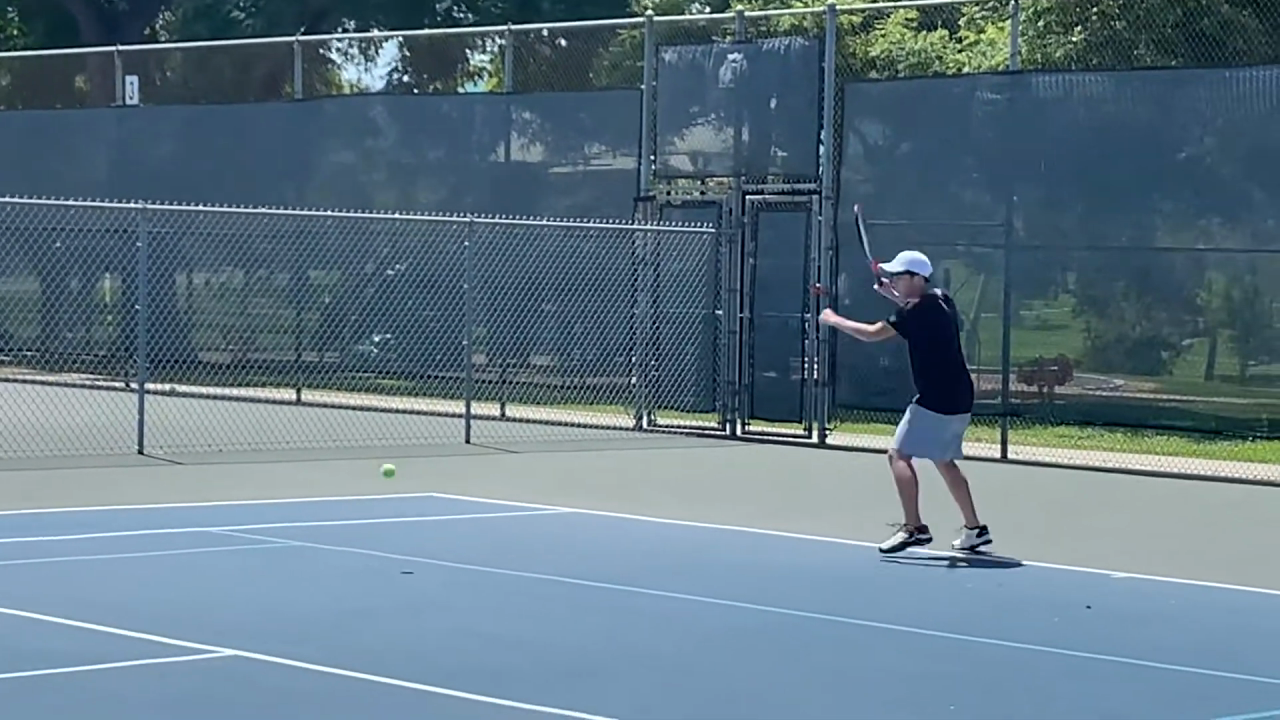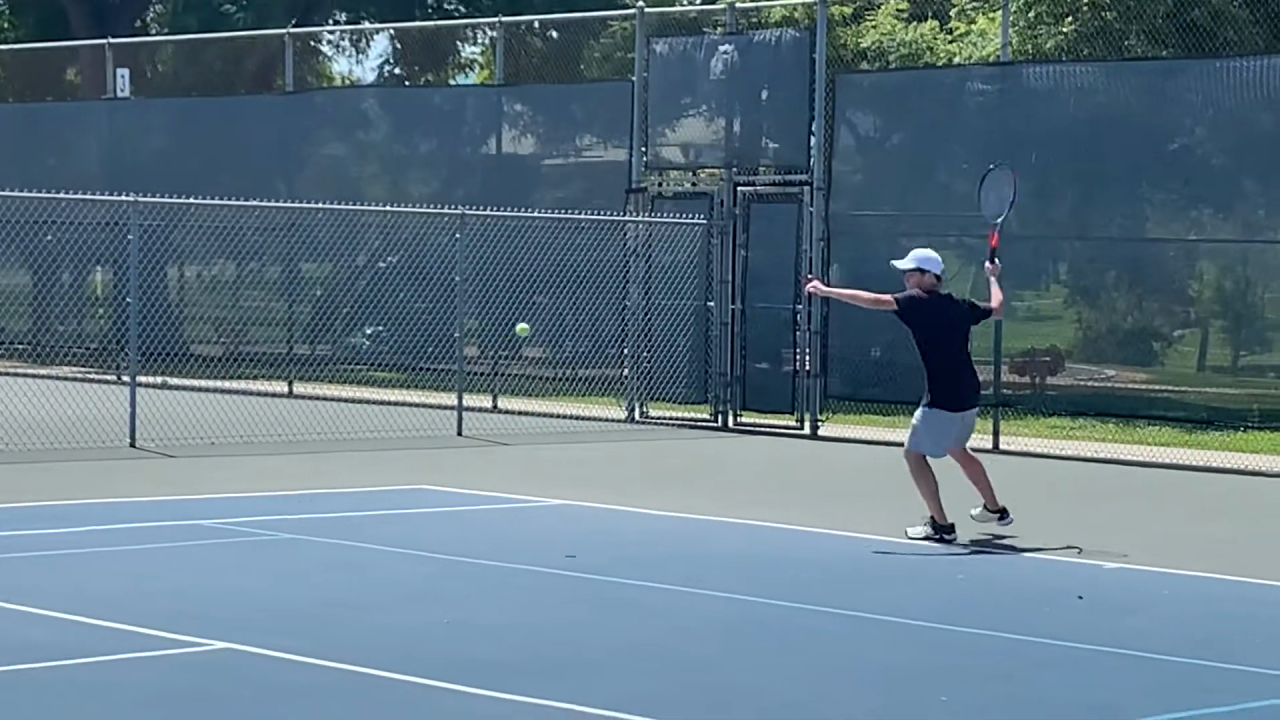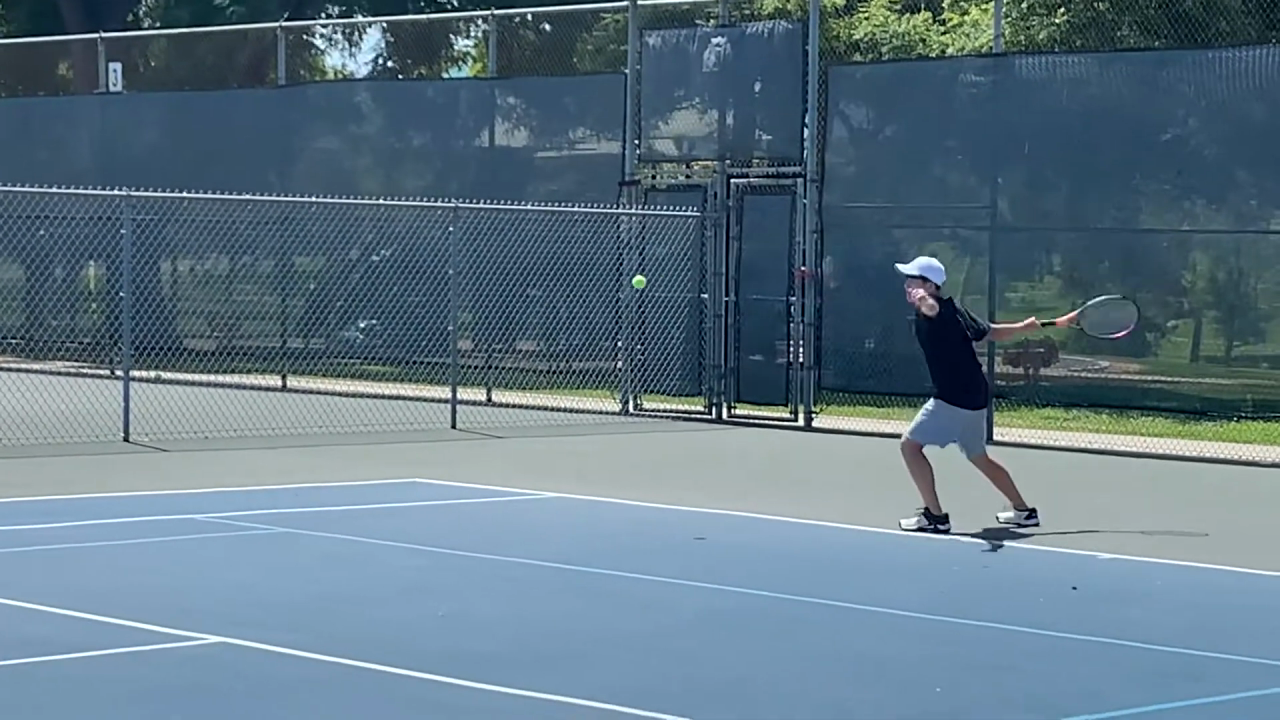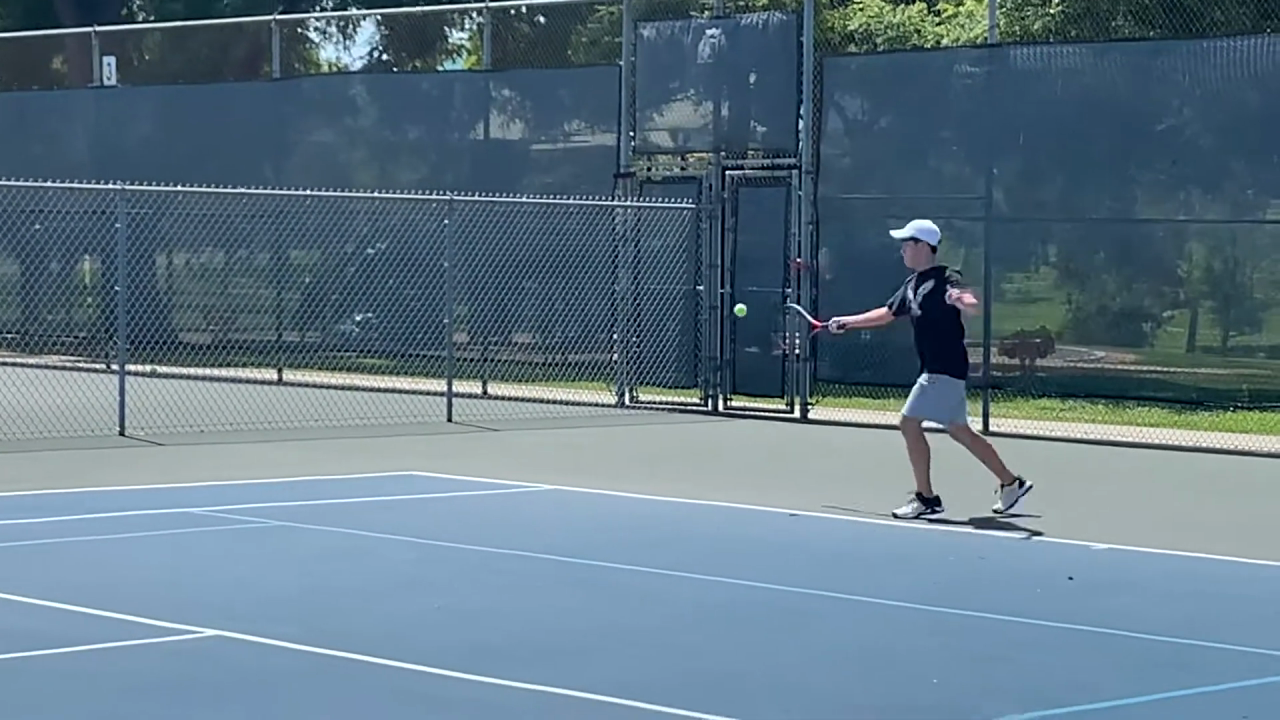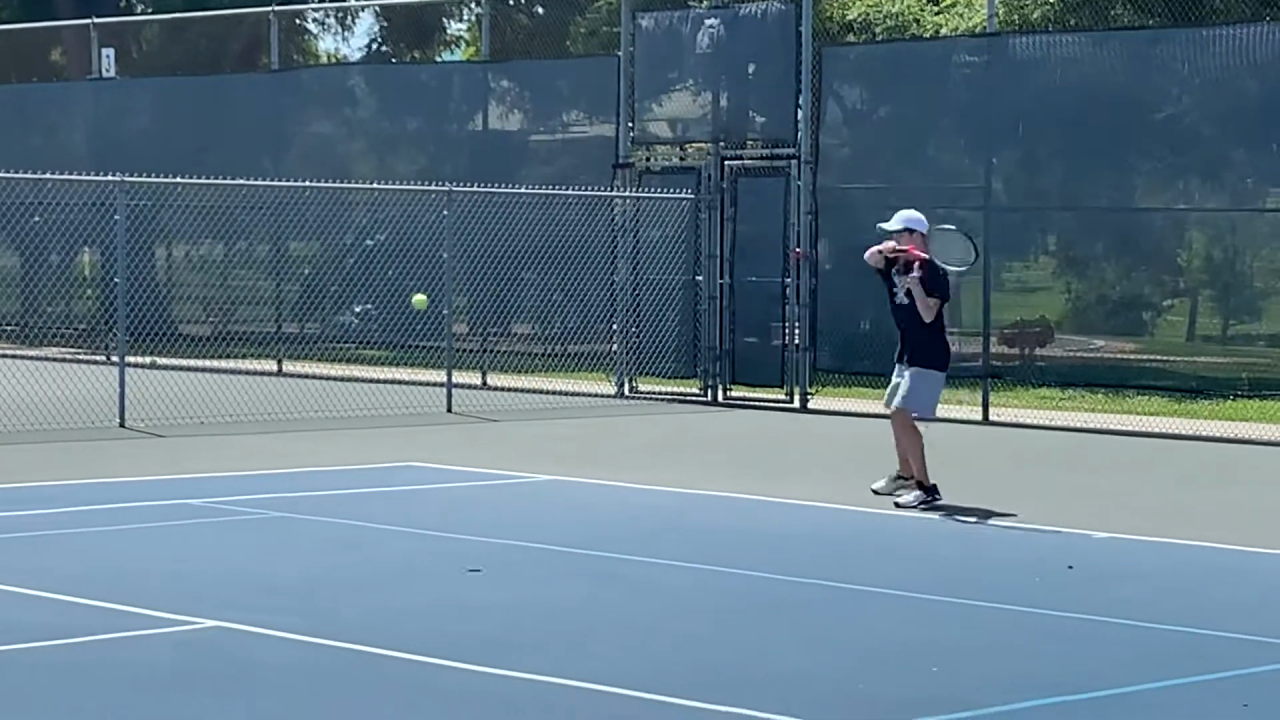
dt=0.2s
person 1, frame 1
left shoulder: (915, 309)
right shoulder: (943, 302)
left elbow: (872, 333)
left wrist: (833, 320)
right wrist: (895, 296)
left hip: (935, 401)
right hip: (961, 399)
left knee: (899, 456)
right knee: (945, 463)
left ankle: (913, 529)
right ankle: (976, 530)
person 1, frame 2
left shoulder: (917, 301)
right shoulder: (957, 304)
left elbow: (872, 300)
right elbow: (995, 308)
left wrist: (826, 290)
right wrist: (993, 277)
left hip: (942, 398)
right hip: (969, 395)
left knee: (915, 456)
right knee: (957, 451)
left ankle: (941, 524)
right ankle: (994, 509)
person 1, frame 3
left shoulder: (931, 308)
right shoulder: (953, 308)
left elbow: (930, 307)
right elbow: (996, 333)
left wrist: (921, 299)
right wrist: (1026, 327)
left hip: (952, 398)
right hip: (973, 397)
left knee: (910, 445)
right knee: (979, 457)
left ankle: (934, 515)
right ankle: (1024, 511)
person 1, frame 4
left shoulder: (945, 277)
right shoulder: (912, 282)
left elbow: (971, 303)
right elbow: (885, 314)
left wrist: (964, 301)
right wrist: (848, 322)
left hip: (946, 368)
right hip: (935, 368)
left knee: (910, 424)
right knee: (959, 431)
left ankle: (925, 499)
right ankle: (1011, 483)
person 1, frame 5
left shoulder: (937, 274)
right shoulder: (891, 263)
left elbow: (928, 316)
right elbow: (870, 256)
left wrist: (916, 287)
right wrist: (888, 249)
left hip: (928, 360)
right hip: (906, 357)
left knee: (900, 415)
right knee: (898, 416)
left ankle: (924, 486)
right ankle: (904, 475)
